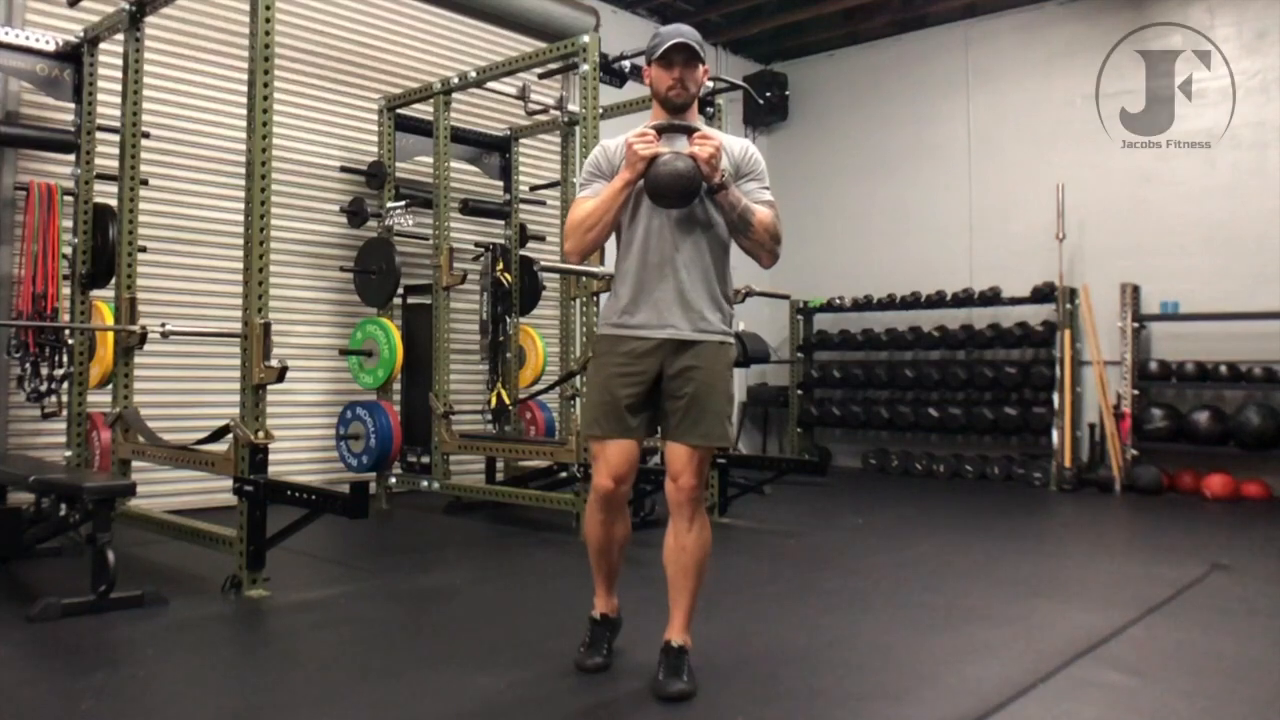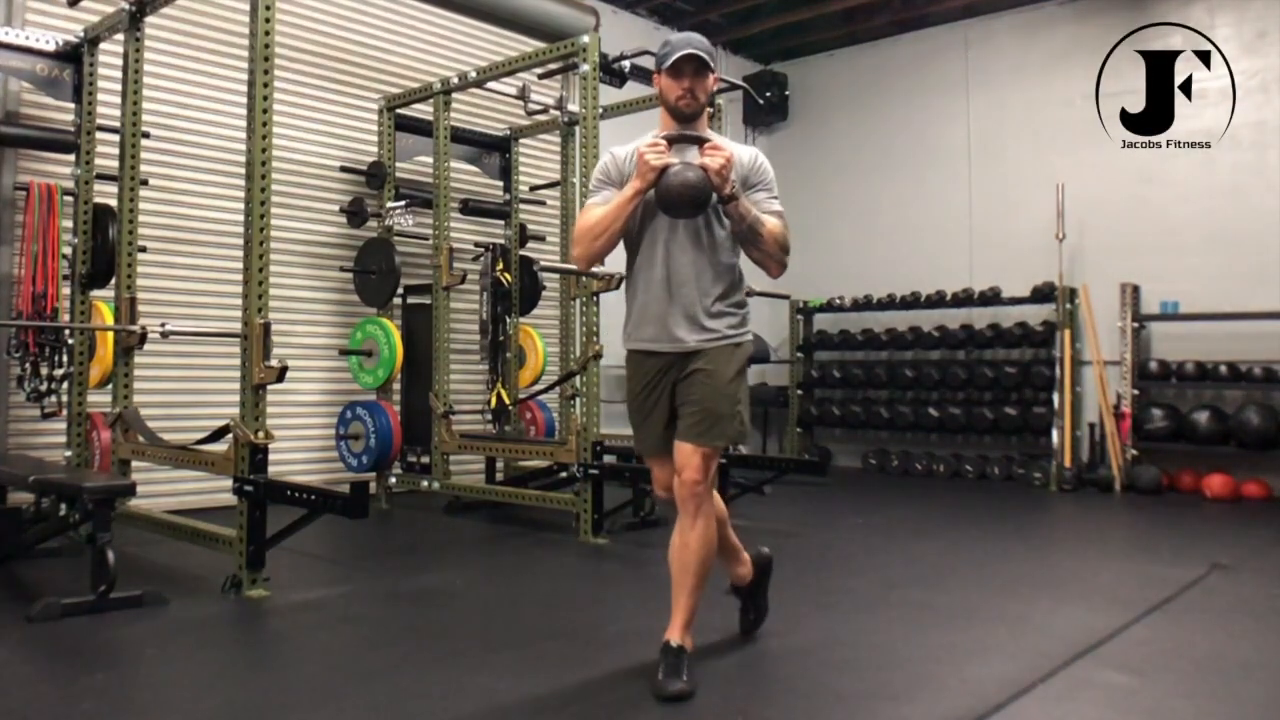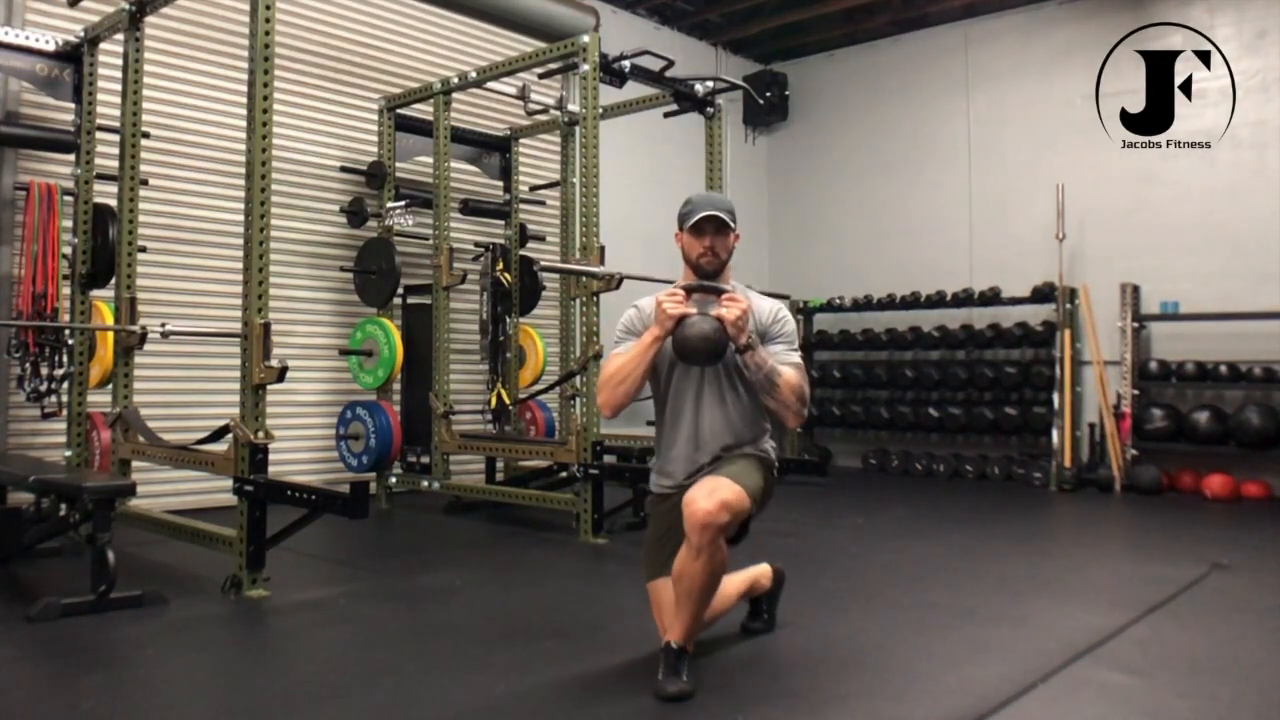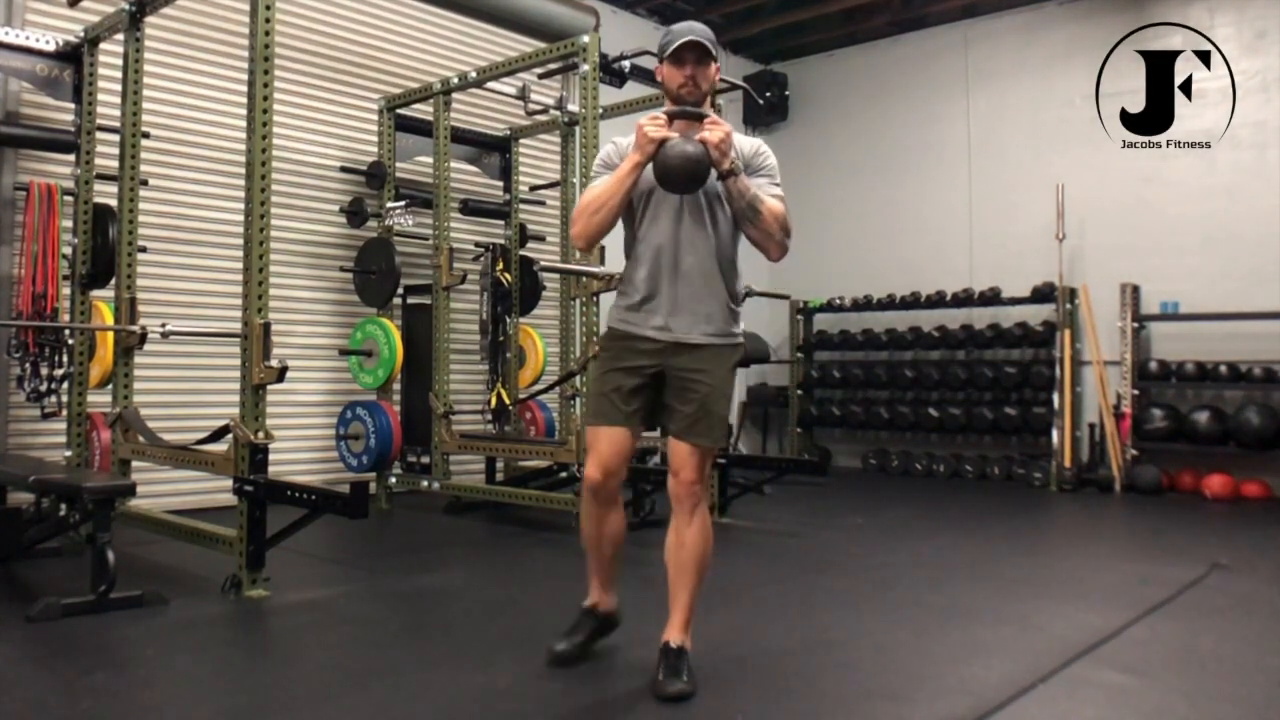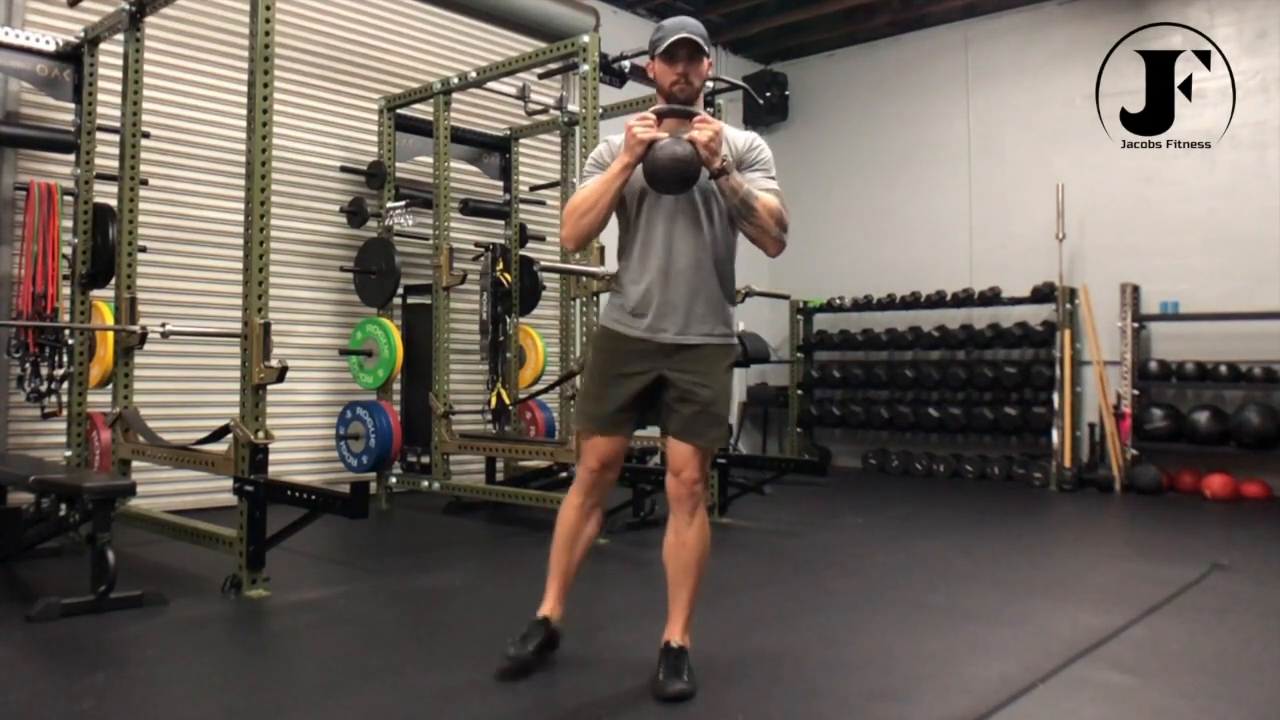
dt=1s
person 1, frame 1
left shoulder: (738, 153)
right shoulder: (611, 153)
left elbow: (768, 249)
right elbow: (576, 246)
left wrist: (717, 181)
right wrist: (629, 176)
left hip: (701, 340)
right hip: (624, 335)
left knee: (686, 490)
right knee: (609, 483)
left ankle: (676, 642)
right ankle: (604, 610)
person 1, frame 2
left shoulder: (745, 160)
right shoulder: (620, 161)
left elbow: (777, 260)
right elbow: (583, 253)
left wrist: (729, 193)
right wrist: (638, 185)
left hip: (715, 342)
right hip: (648, 345)
left knee: (692, 485)
right knee: (670, 487)
left ankle: (677, 642)
right ankle: (746, 568)
person 1, frame 3
left shoulder: (768, 314)
right shoulder: (645, 313)
left elbow: (795, 413)
right elbow: (608, 403)
left wrist: (744, 341)
right wrist: (657, 332)
left hip: (742, 461)
right hip: (671, 480)
left knee: (705, 511)
right knee: (681, 621)
left ankle: (677, 651)
right ankle: (762, 579)
person 1, frame 4
left shoulder: (749, 151)
right shoulder: (625, 146)
left elbow: (777, 244)
right elbow: (582, 233)
left wrist: (727, 168)
right wrist: (639, 157)
left hip: (706, 341)
right hip: (631, 333)
left knee: (688, 489)
right knee: (600, 475)
left ankle: (676, 642)
right ankle: (600, 603)
person 1, frame 5
left shoulder: (744, 146)
right shoulder: (616, 146)
left elbow: (774, 238)
right elbow: (573, 236)
left wrist: (719, 166)
right wrist: (627, 160)
left hip: (701, 343)
right hip: (625, 335)
left knee: (687, 488)
right knee: (593, 474)
left ankle: (676, 642)
right ankle: (548, 617)
